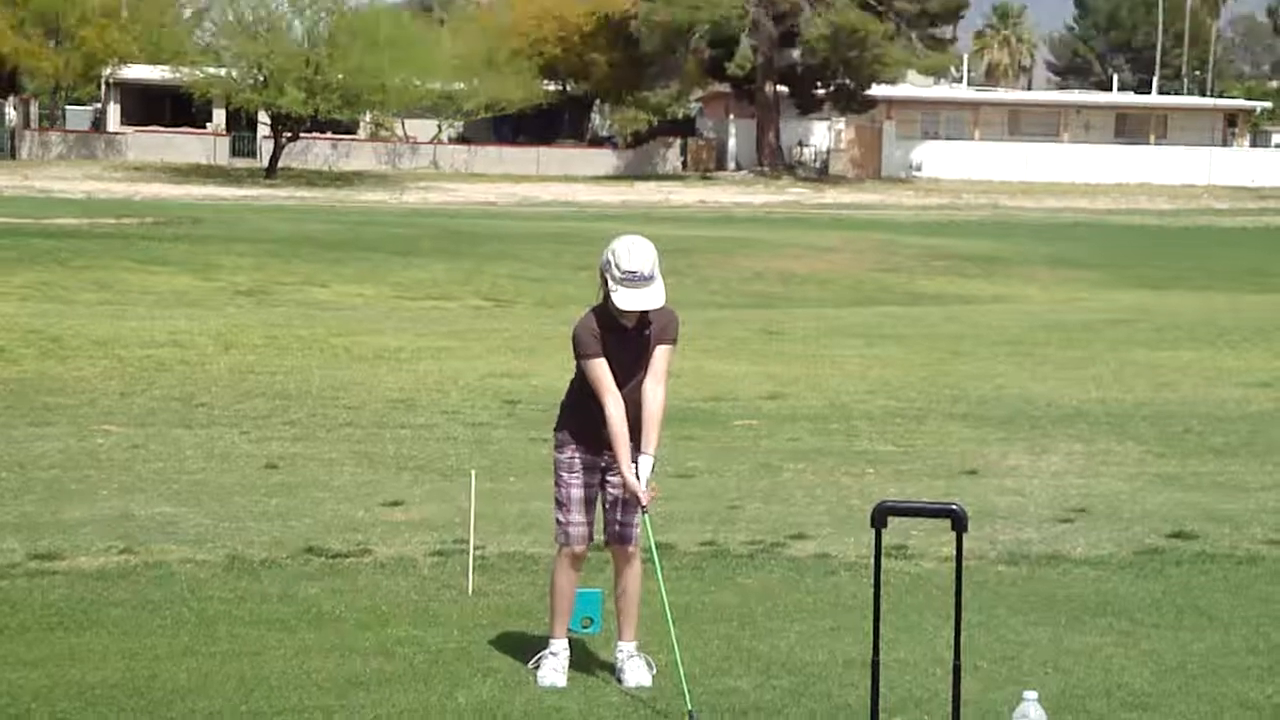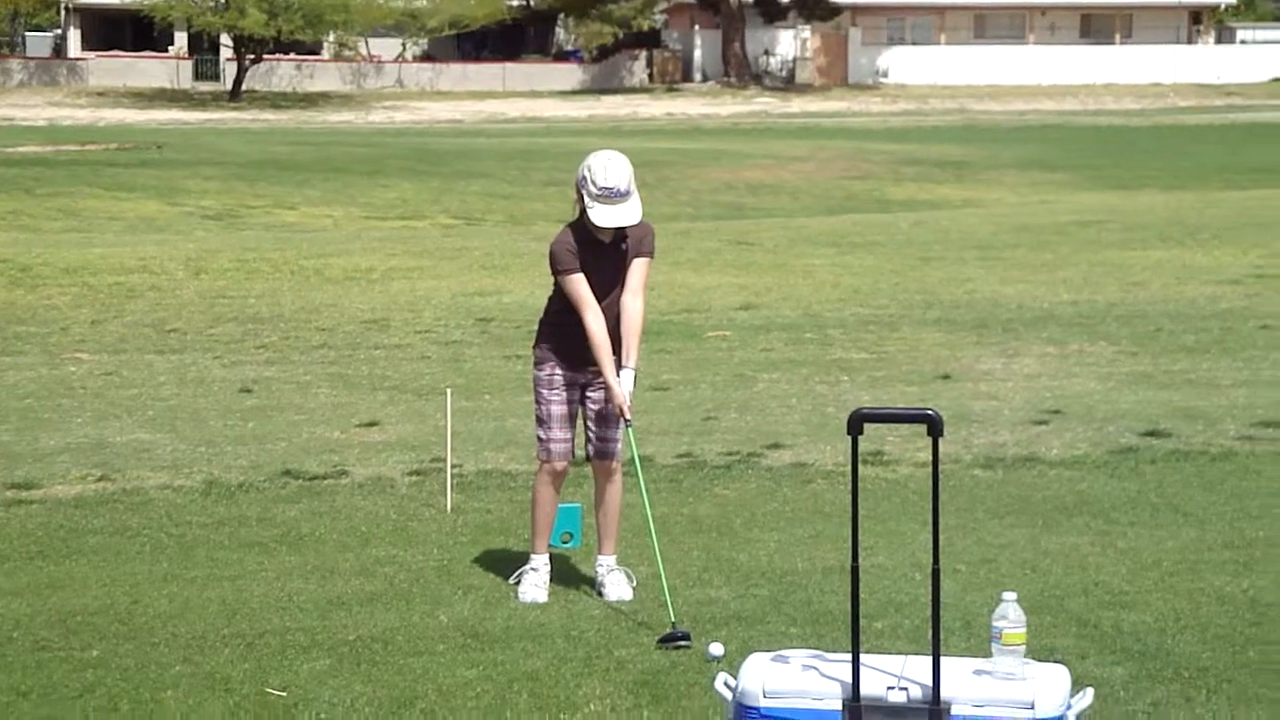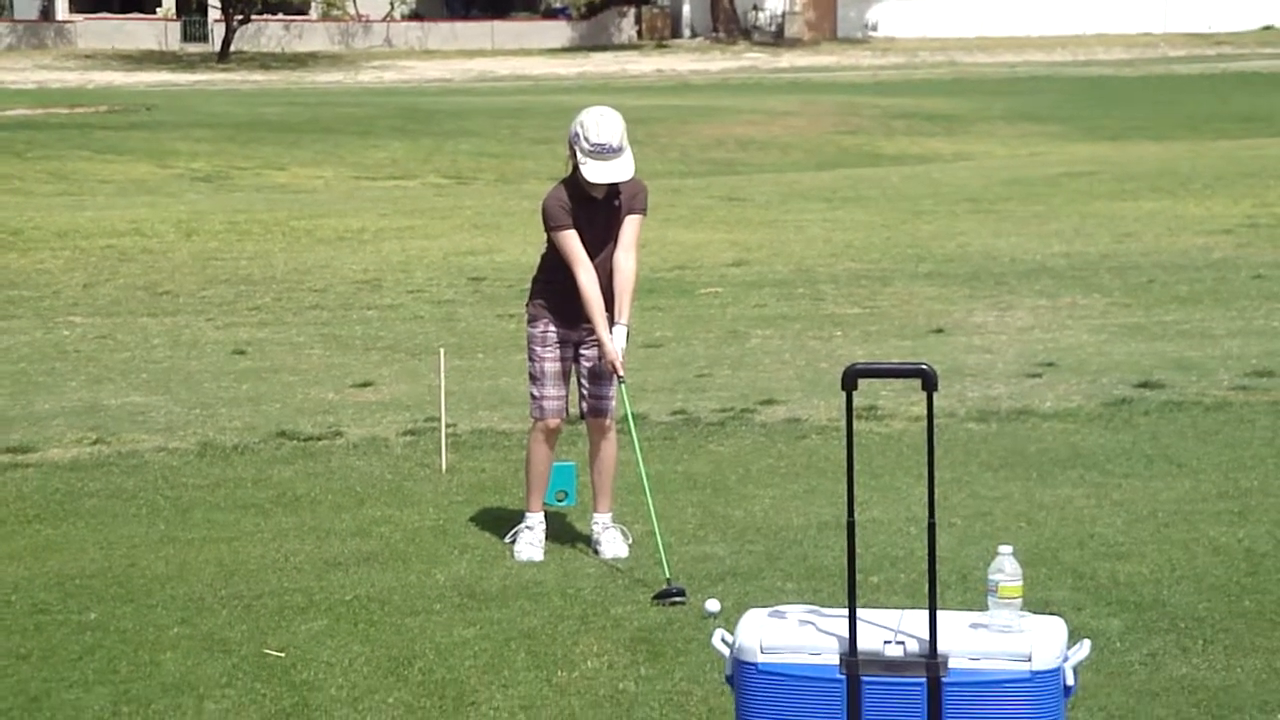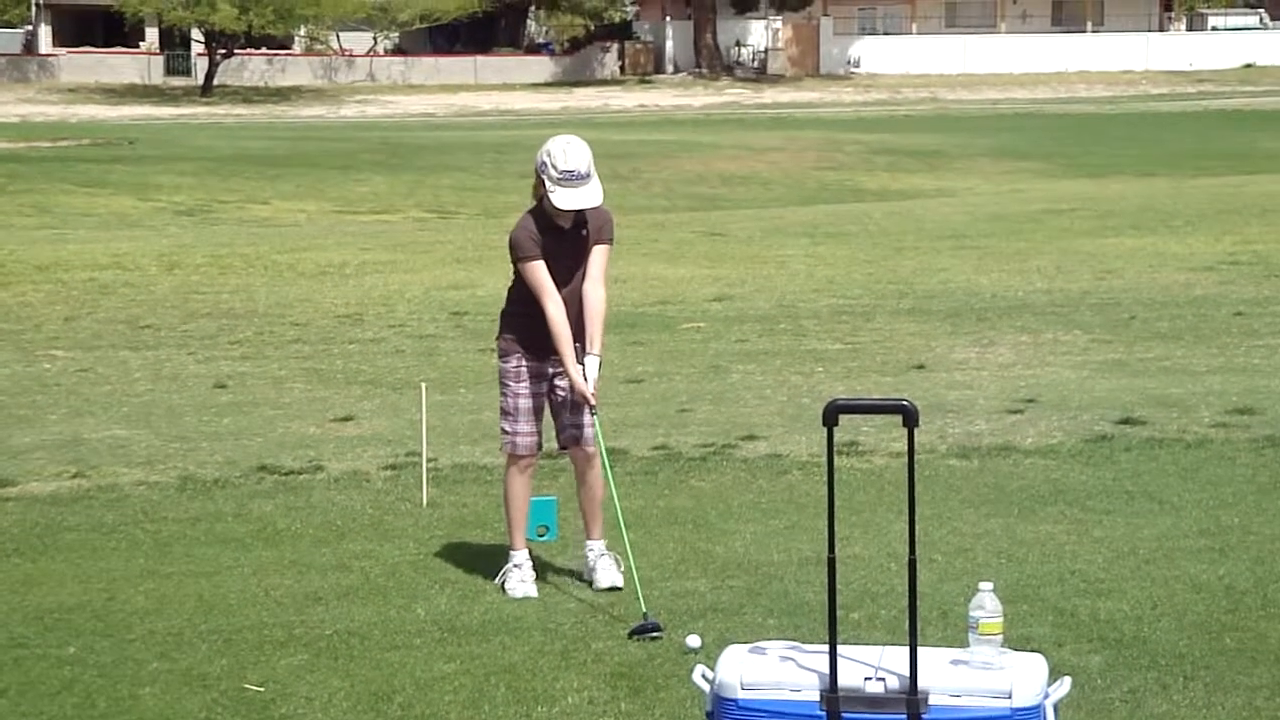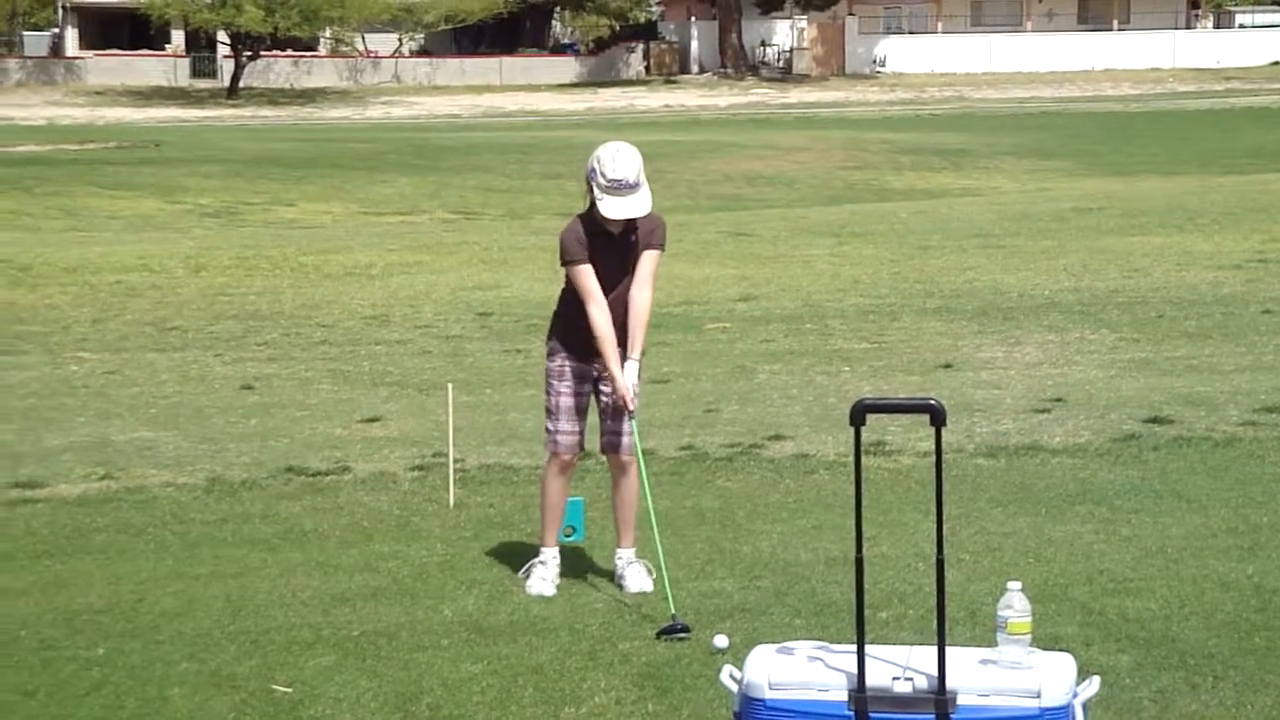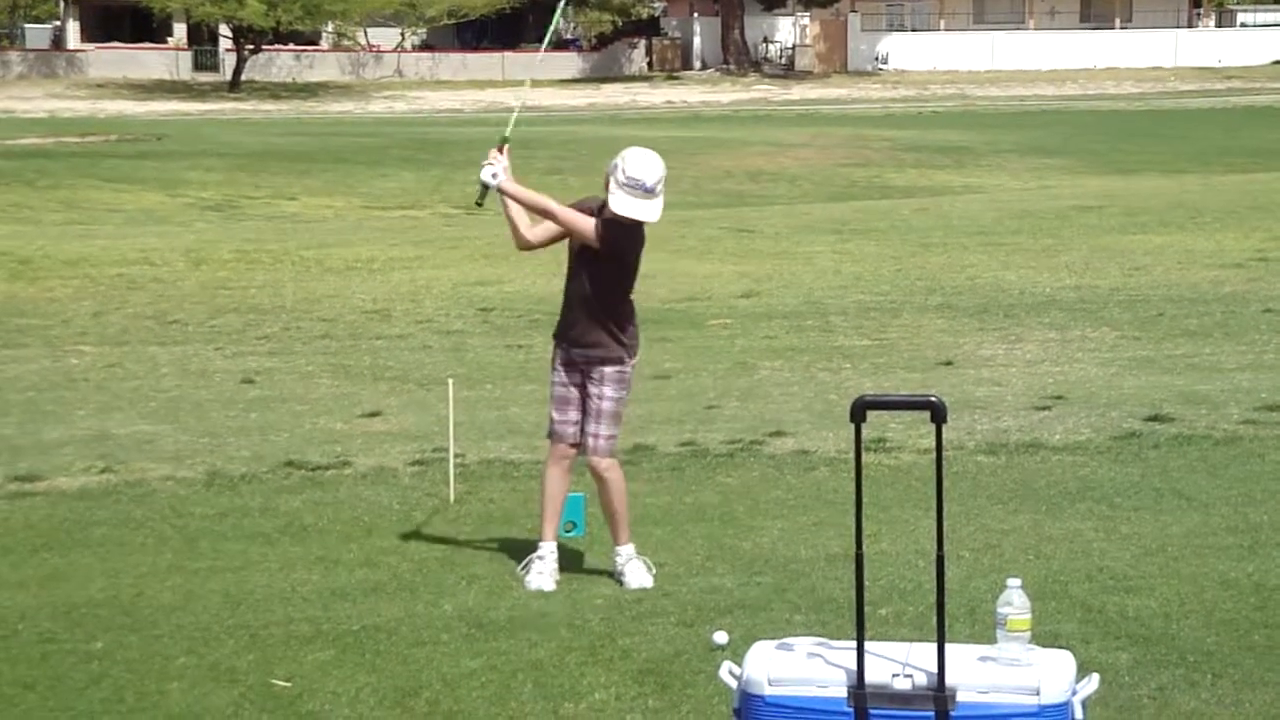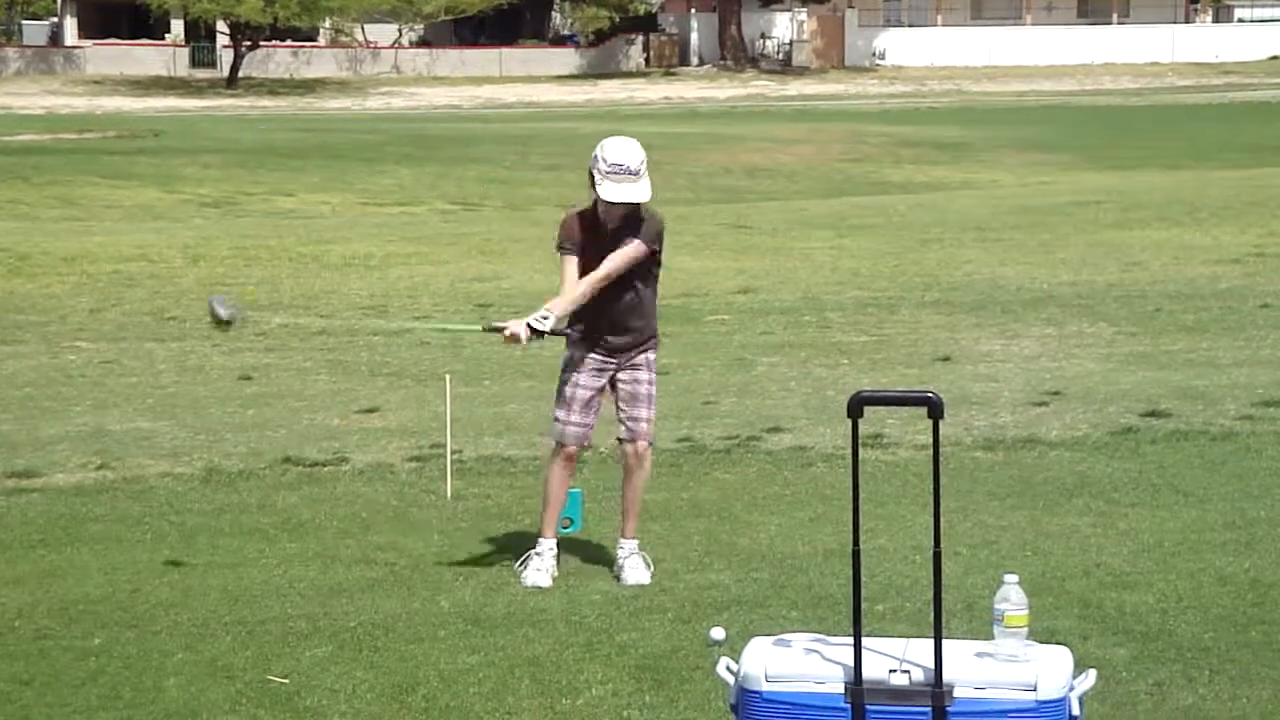
dt=0.7s
person 1, frame 1
left shoulder: (664, 322)
right shoulder: (588, 330)
left elbow: (653, 389)
right elbow: (610, 401)
left wrist: (646, 458)
right wrist: (626, 471)
left hip: (630, 444)
right hip: (580, 443)
left knee: (626, 547)
right knee: (573, 546)
left ankle: (628, 651)
right ankle: (556, 648)
person 1, frame 2
left shoulder: (641, 235)
right shoulder: (565, 246)
left elbow: (632, 302)
right elbow: (591, 315)
left wrist: (629, 371)
right wrist: (612, 384)
left hip: (610, 360)
right hip: (559, 359)
left knee: (608, 462)
right knee: (554, 462)
left ankle: (607, 564)
right ankle: (538, 563)
person 1, frame 3
left shoulder: (633, 192)
right shoulder: (557, 202)
left elbow: (624, 259)
right elbow: (583, 271)
left wrist: (620, 328)
right wrist: (604, 338)
left hip: (602, 317)
right hip: (552, 317)
left knee: (602, 420)
right knee: (548, 421)
left ankle: (603, 522)
right ankle: (532, 521)
person 1, frame 4
left shoulder: (599, 221)
right shoulder: (525, 233)
left elbow: (593, 288)
right elbow: (551, 303)
left wrist: (592, 359)
right wrist: (571, 371)
left hip: (573, 350)
right hip: (524, 350)
left knee: (585, 450)
right knee: (522, 455)
left ankle: (596, 549)
right ankle: (519, 560)
person 1, frame 5
left shoulder: (651, 228)
right shoulder: (575, 236)
left elbow: (640, 294)
right elbow: (596, 308)
left wrist: (632, 363)
right wrist: (613, 374)
left hip: (622, 355)
right hip: (571, 353)
left knee: (623, 456)
right knee: (562, 455)
left ankle: (627, 557)
right ankle: (547, 556)
person 1, frame 6
left shoulder: (626, 235)
right shoulder: (589, 209)
left elbow: (552, 211)
right elbow: (529, 237)
left wrist: (501, 182)
right wrist: (504, 184)
left hip: (609, 356)
right hip: (569, 347)
left knee: (600, 458)
right knee: (561, 448)
left ankle: (626, 553)
right ankle: (546, 551)
person 1, frame 7
left shoulder: (648, 225)
right shoulder: (575, 227)
left elbow: (600, 277)
right elbow: (572, 290)
left wrist: (543, 317)
right wrist: (539, 322)
left hip: (637, 349)
right hip: (590, 348)
left knee: (638, 447)
right knee: (567, 447)
left ankle: (628, 547)
right ankle: (545, 546)
